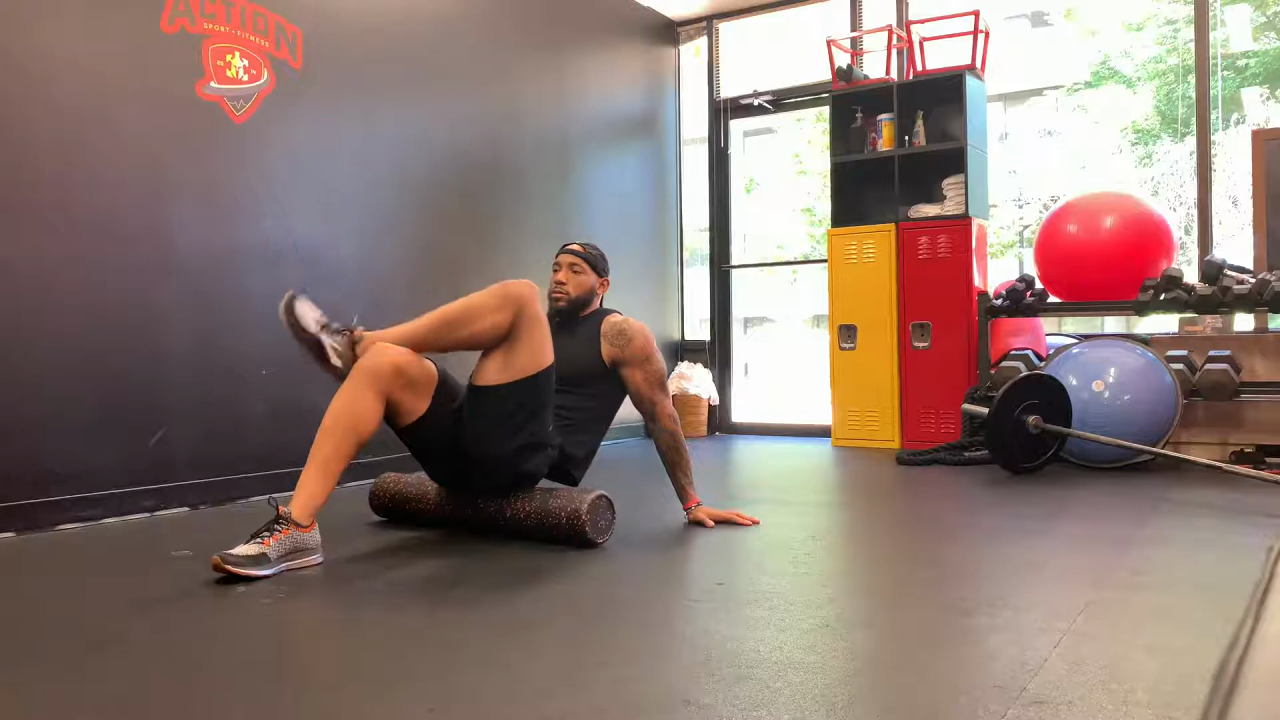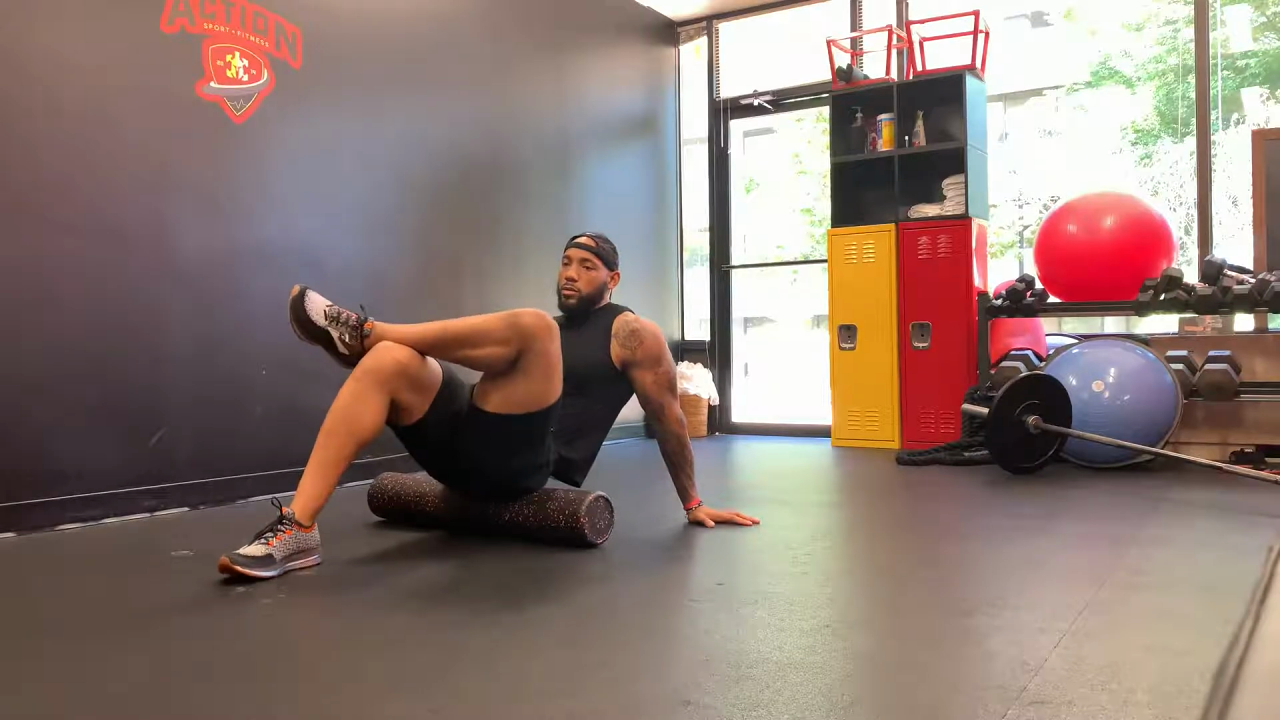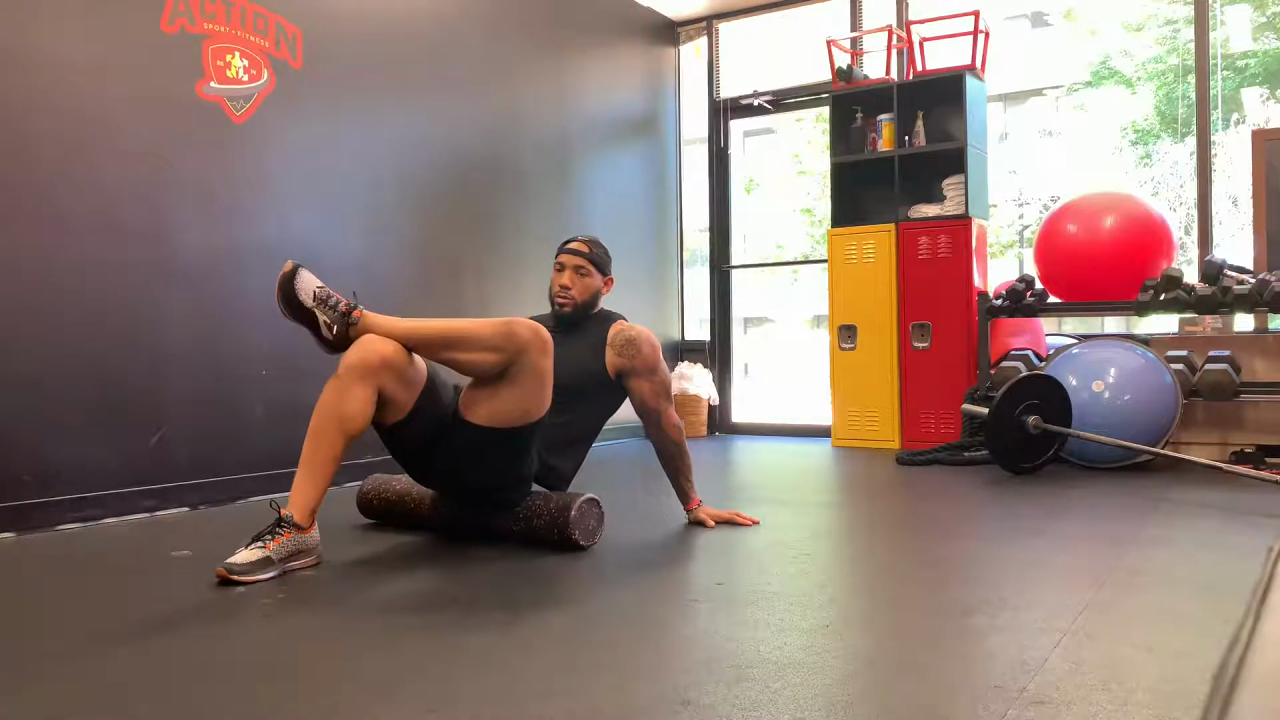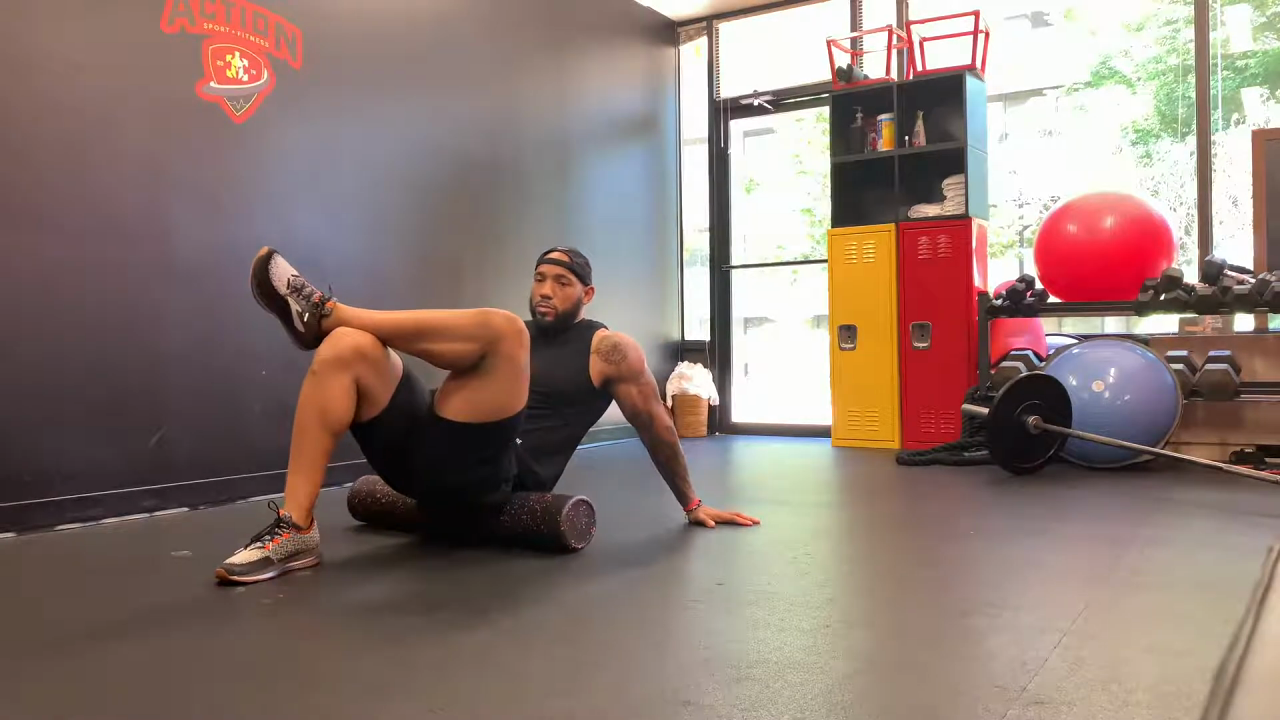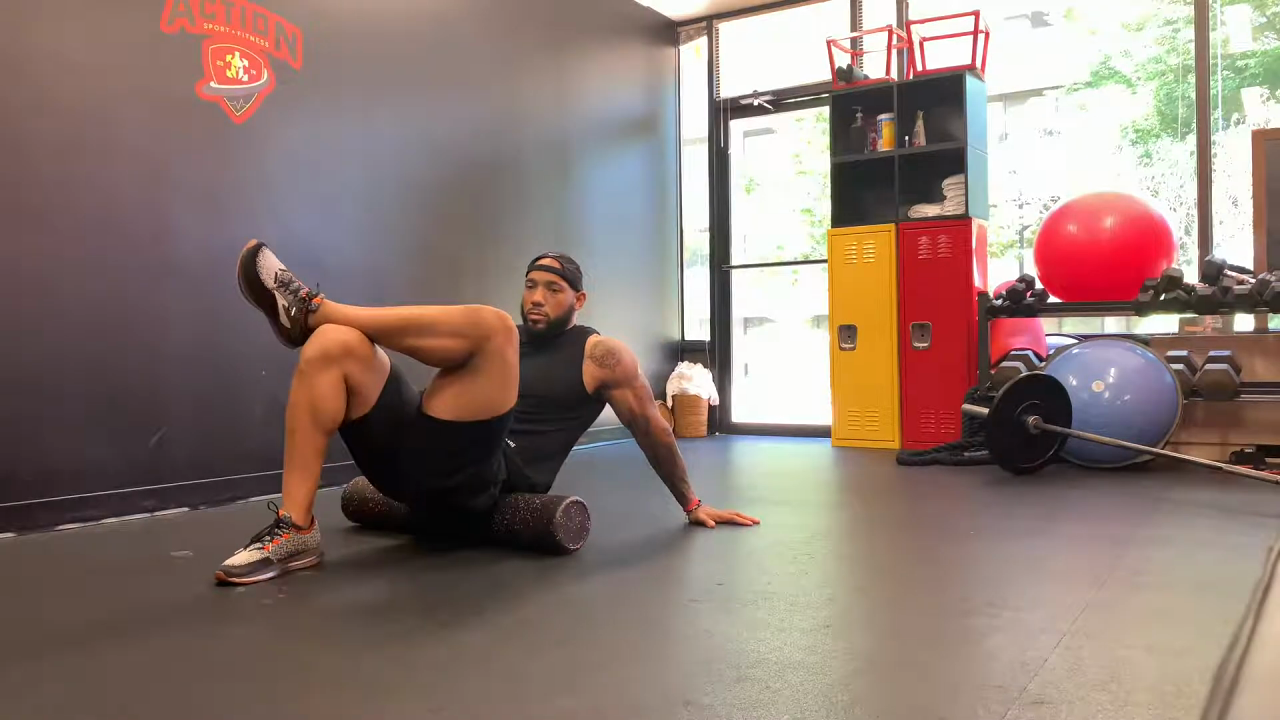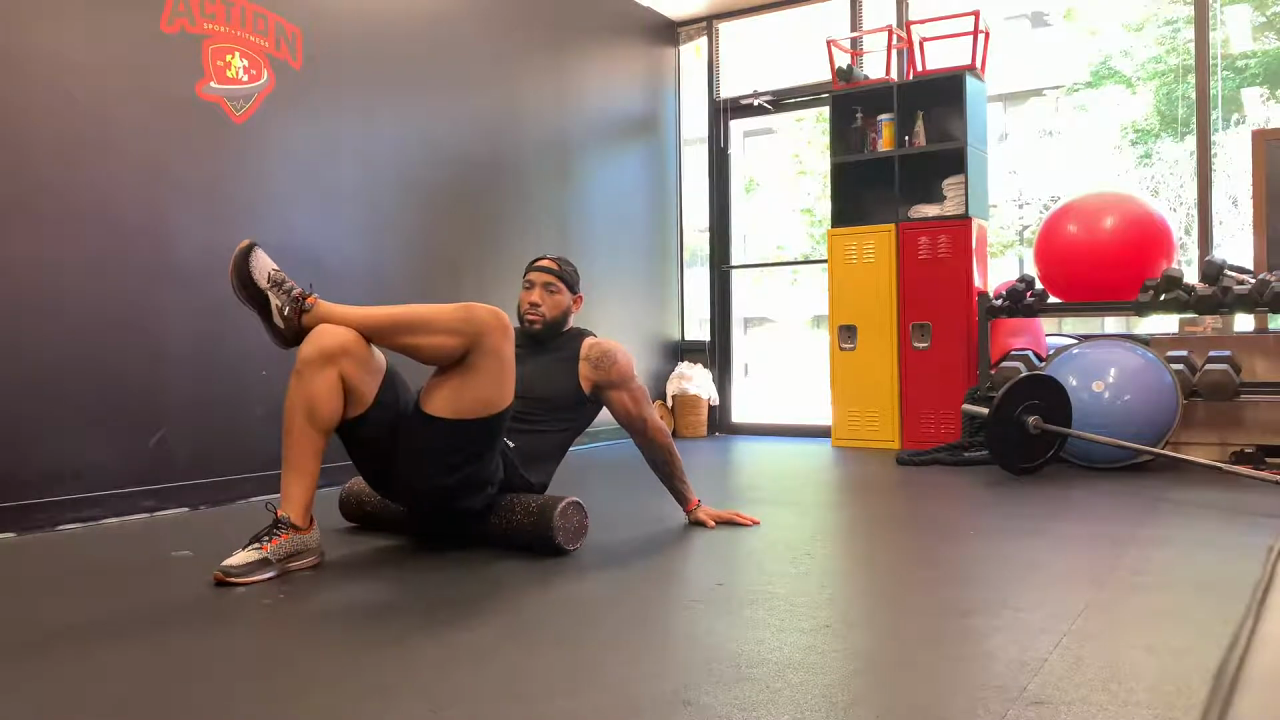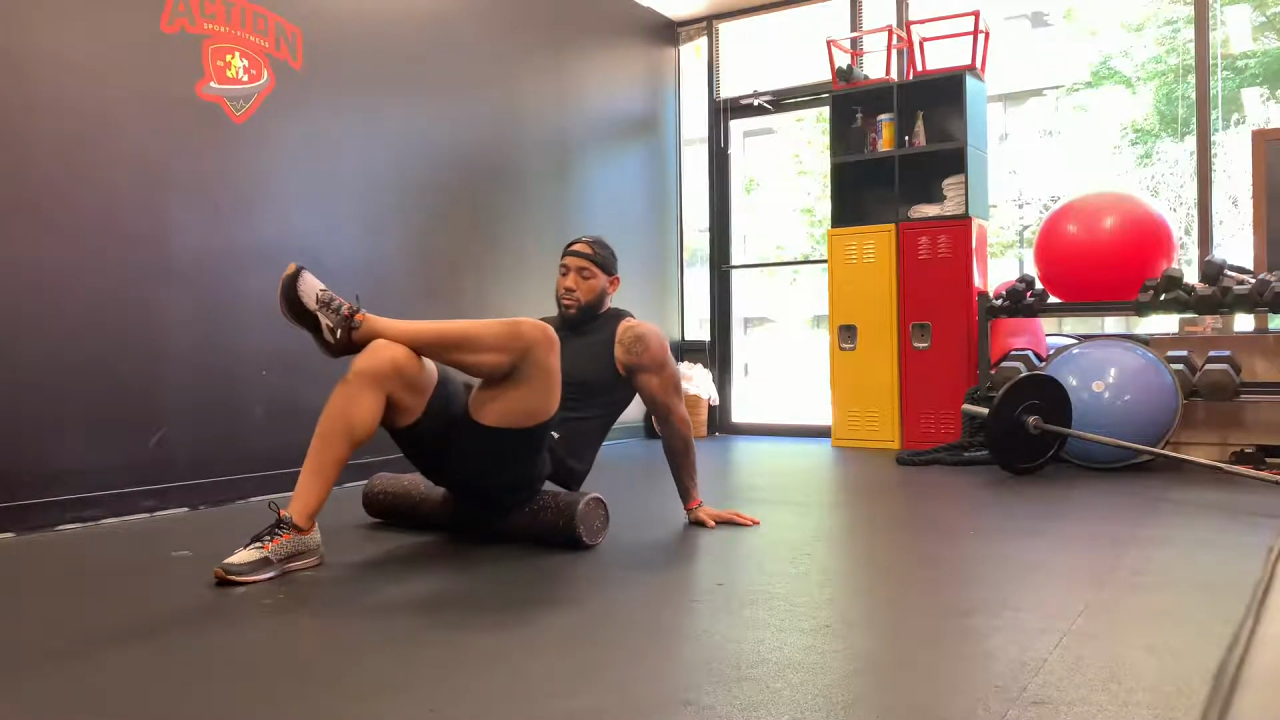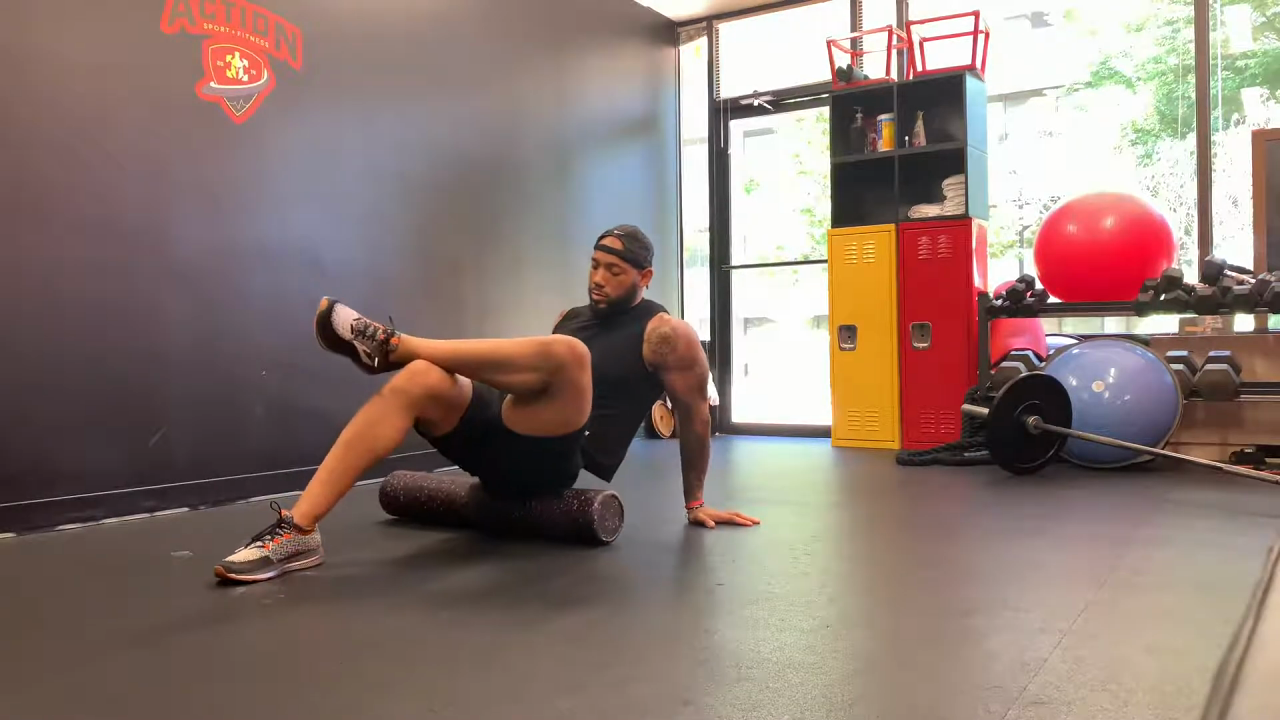
dt=0.5s
person 1, frame 1
left shoulder: (621, 334)
right shoulder: (542, 332)
left elbow: (661, 415)
left wrist: (691, 502)
left hip: (518, 454)
right hip: (472, 447)
left knee: (519, 295)
right knee: (385, 364)
left ankle: (354, 343)
right ankle: (298, 528)
person 1, frame 2
left shoulder: (632, 334)
right shoulder: (551, 332)
left elbow: (668, 417)
left wrist: (692, 503)
left hip: (518, 461)
right hip: (472, 448)
left knee: (532, 327)
right knee: (388, 363)
left ankle: (364, 332)
right ankle: (298, 528)
person 1, frame 3
left shoulder: (626, 342)
right shoulder: (534, 327)
left elbow: (664, 423)
left wrist: (692, 504)
left hip: (504, 468)
right hip: (450, 445)
left knee: (525, 339)
right knee: (371, 356)
left ankle: (352, 319)
right ankle: (296, 529)
person 1, frame 4
left shoulder: (609, 349)
right shoulder: (517, 343)
left elbow: (655, 426)
left wrist: (692, 503)
left hip: (481, 471)
right hip: (429, 451)
left knee: (501, 328)
right knee: (347, 348)
left ankle: (324, 313)
right ankle: (295, 529)
person 1, frame 5
left shoulder: (602, 355)
right shoulder: (508, 344)
left elbow: (652, 429)
left wrist: (692, 504)
left hip: (472, 475)
right hip: (416, 456)
left knee: (489, 324)
right knee: (333, 346)
left ankle: (310, 309)
right ankle: (295, 530)
person 1, frame 6
left shoulder: (596, 357)
right shoulder: (505, 345)
left elbow: (649, 429)
left wrist: (690, 504)
left hip: (467, 474)
right hip: (413, 454)
left knee: (486, 322)
right knee: (329, 346)
left ankle: (303, 310)
right ankle: (294, 530)
person 1, frame 7
left shoulder: (634, 338)
right shoulder: (550, 328)
left elbow: (673, 417)
left wrist: (692, 502)
left hip: (515, 465)
right hip: (463, 446)
left knee: (532, 336)
right knee: (383, 362)
left ankle: (357, 324)
right ankle: (296, 530)
person 1, frame 8
left shoulder: (665, 334)
right shoulder: (572, 318)
left elbow: (694, 415)
left wrist: (695, 502)
left hip: (551, 460)
right hip: (502, 435)
left knee: (566, 352)
right knee: (419, 381)
left ankle: (393, 344)
right ankle: (298, 530)
